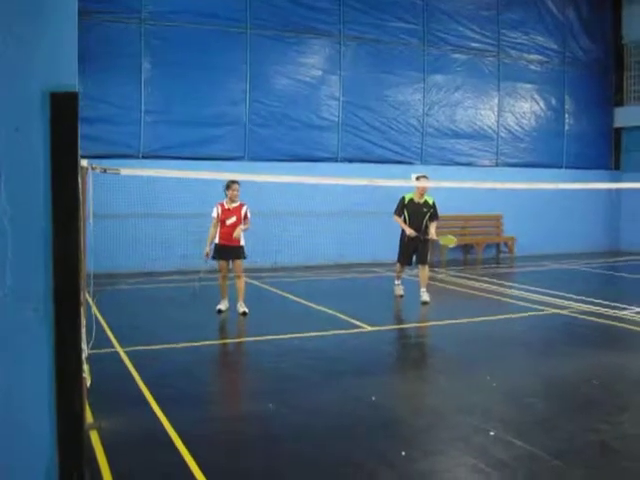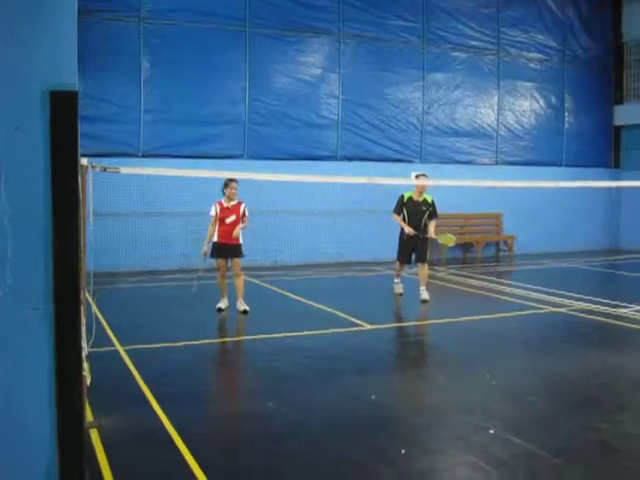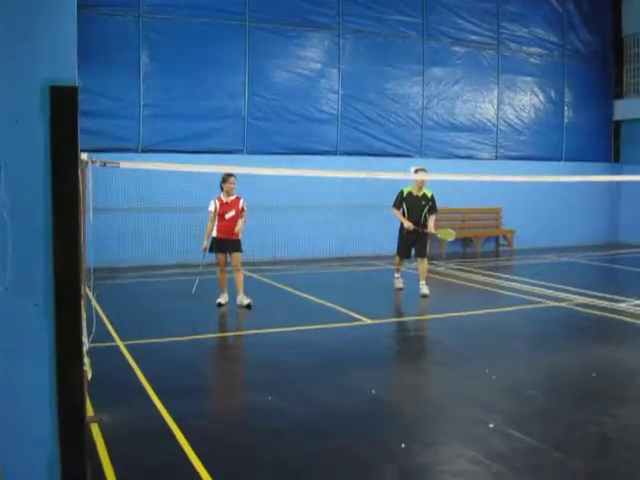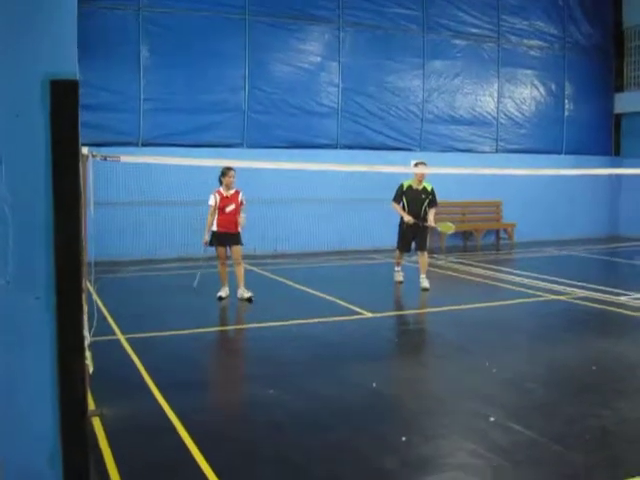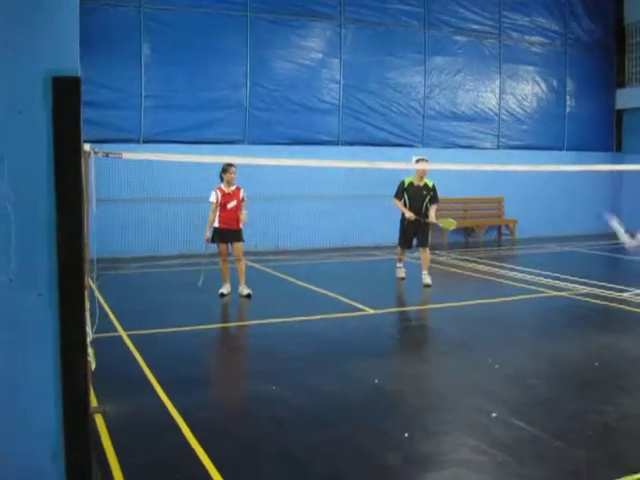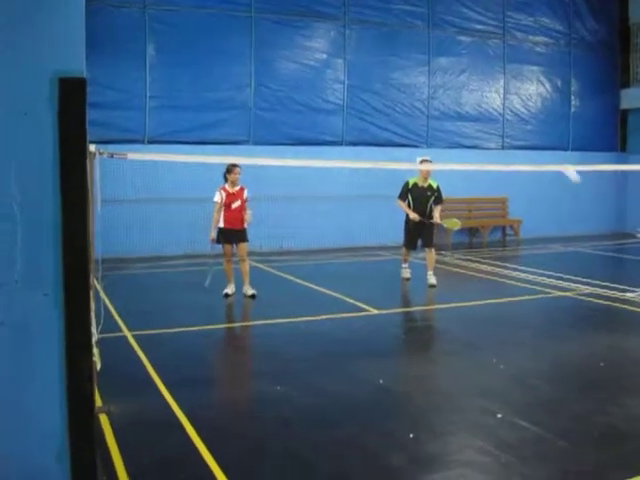
dt=0.1s
person 1, frame 1
left shoulder: (243, 207)
right shoulder: (219, 207)
left elbow: (247, 225)
right elbow: (214, 227)
left wrist: (241, 228)
right wrist: (208, 246)
left hip: (237, 245)
right hip: (221, 245)
left knee: (239, 274)
right knee: (223, 274)
left ankle: (241, 303)
right ankle: (224, 301)
person 1, frame 2
left shoulder: (241, 205)
right shoulder: (217, 206)
left elbow: (245, 222)
right elbow: (212, 226)
left wrist: (240, 227)
right wrist: (206, 244)
left hip: (236, 244)
right hip: (220, 243)
left knee: (238, 273)
right knee: (222, 273)
left ankle: (240, 302)
right ankle: (223, 300)
person 1, frame 3
left shoulder: (240, 200)
right shoulder: (216, 201)
left elbow: (243, 217)
right elbow: (211, 221)
left wrist: (241, 222)
right wrist: (206, 240)
left hip: (235, 239)
right hip: (219, 238)
left knee: (237, 267)
right knee: (221, 267)
left ankle: (241, 296)
right ankle: (223, 295)
person 1, frame 4
left shoulder: (239, 194)
right shoulder: (216, 195)
right elbow: (211, 215)
left wrist: (242, 217)
right wrist: (206, 234)
left hip: (235, 232)
right hip: (219, 232)
left knee: (238, 261)
right knee: (222, 261)
left ankle: (242, 289)
right ankle: (224, 288)
person 1, frame 5
left shoulder: (240, 190)
right shoulder: (217, 192)
right elbow: (213, 212)
left wrist: (243, 213)
right wrist: (208, 231)
left hip: (236, 229)
right hip: (221, 229)
left knee: (239, 257)
right knee: (223, 257)
left ankle: (242, 286)
right ankle: (226, 285)
person 1, frame 6
left shoulder: (244, 191)
right shoulder: (221, 192)
right elbow: (217, 212)
left wrist: (248, 213)
right wrist: (213, 231)
left hip: (241, 229)
right hip: (225, 229)
left knee: (243, 257)
right knee: (228, 258)
left ankle: (247, 286)
right ankle: (230, 285)
person 2, frame 1
left shoulder: (430, 202)
right shoulder: (405, 199)
left elbow: (434, 220)
right elbow: (397, 216)
left wrist: (432, 230)
right wrist: (406, 228)
left hip: (423, 237)
right hip: (407, 236)
left knee: (423, 264)
right knee: (401, 262)
left ankle: (423, 291)
right ankle: (398, 283)
person 2, frame 2
left shoulder: (429, 201)
right shoulder: (404, 197)
left elbow: (433, 218)
right elbow: (396, 215)
left wrist: (431, 229)
right wrist: (405, 226)
left hip: (422, 236)
right hip: (407, 235)
left knee: (422, 262)
right knee: (401, 261)
left ankle: (423, 290)
right ankle: (397, 282)
person 2, frame 3
left shoulder: (429, 195)
right shoulder: (404, 192)
left elbow: (432, 213)
right elbow: (395, 209)
left wrist: (431, 224)
right wrist: (404, 221)
left hip: (422, 230)
right hip: (406, 229)
left knee: (422, 257)
right knee: (400, 255)
left ankle: (423, 284)
right ankle: (397, 276)
person 2, frame 4
left shoulder: (429, 189)
right shoulder: (404, 186)
left elbow: (432, 206)
right elbow: (395, 203)
left wrist: (431, 217)
right wrist: (404, 215)
left hip: (422, 224)
right hip: (406, 223)
left knee: (422, 251)
right knee: (401, 249)
left ankle: (423, 278)
right ankle: (398, 270)
person 2, frame 5
left shoulder: (430, 185)
right shoulder: (405, 183)
left elbow: (434, 203)
right elbow: (396, 200)
left wrist: (432, 213)
right wrist: (405, 211)
left hip: (423, 220)
right hip: (408, 219)
left knee: (424, 247)
right knee: (402, 246)
left ankle: (425, 274)
right ankle: (400, 266)
person 2, frame 6
left shoulder: (434, 187)
right shoulder: (409, 184)
left elbow: (438, 203)
right elbow: (400, 201)
left wrist: (436, 214)
right wrist: (410, 213)
left hip: (428, 221)
right hip: (412, 220)
left knee: (430, 247)
right knee: (408, 247)
left ankle: (430, 275)
right ankle: (405, 267)
